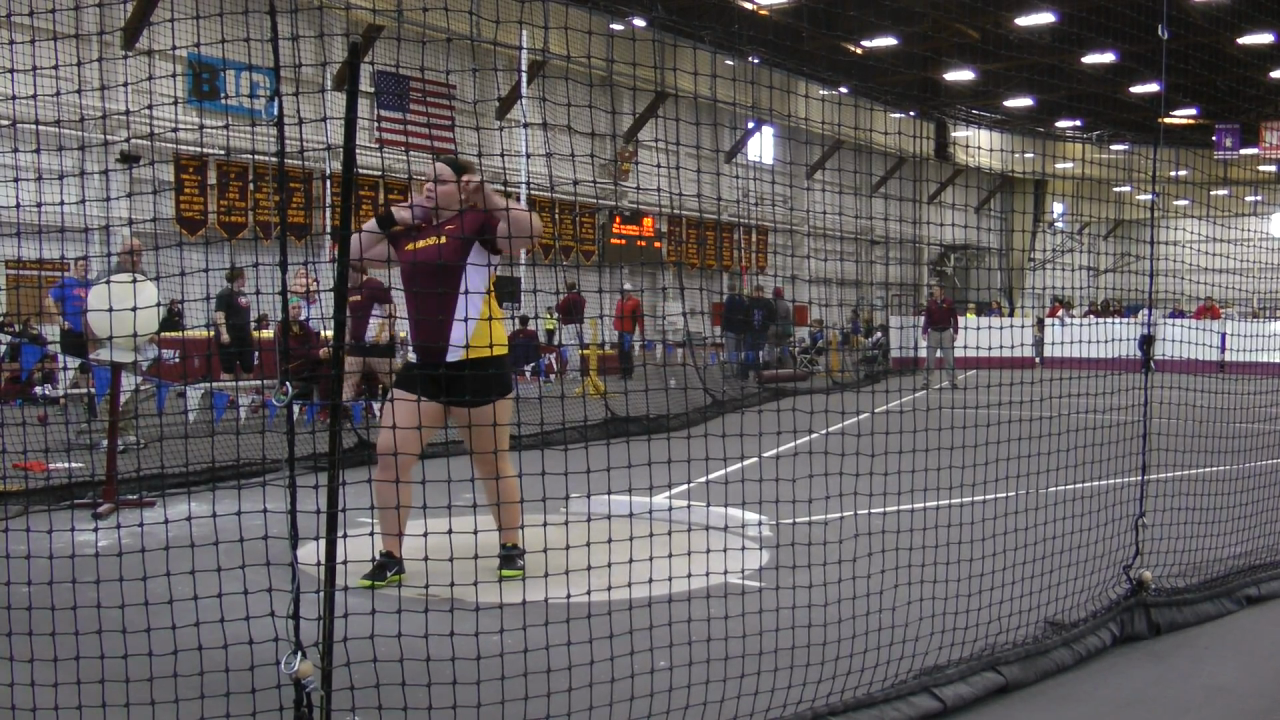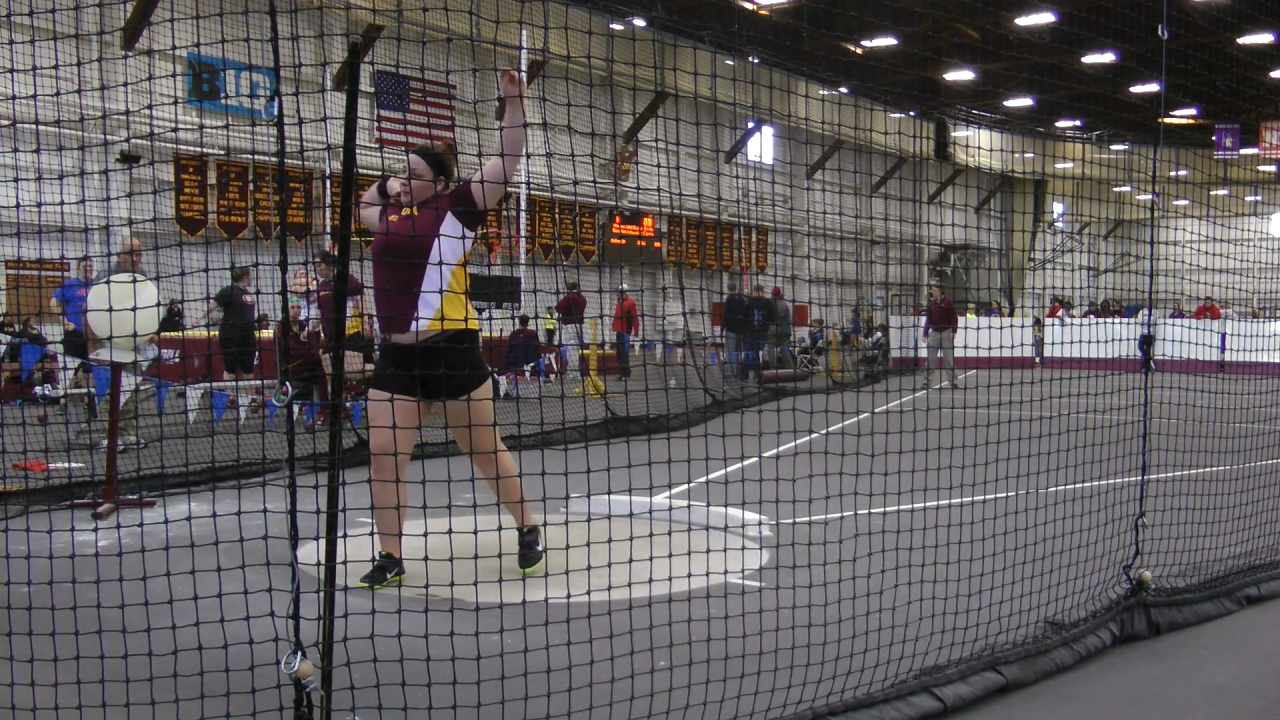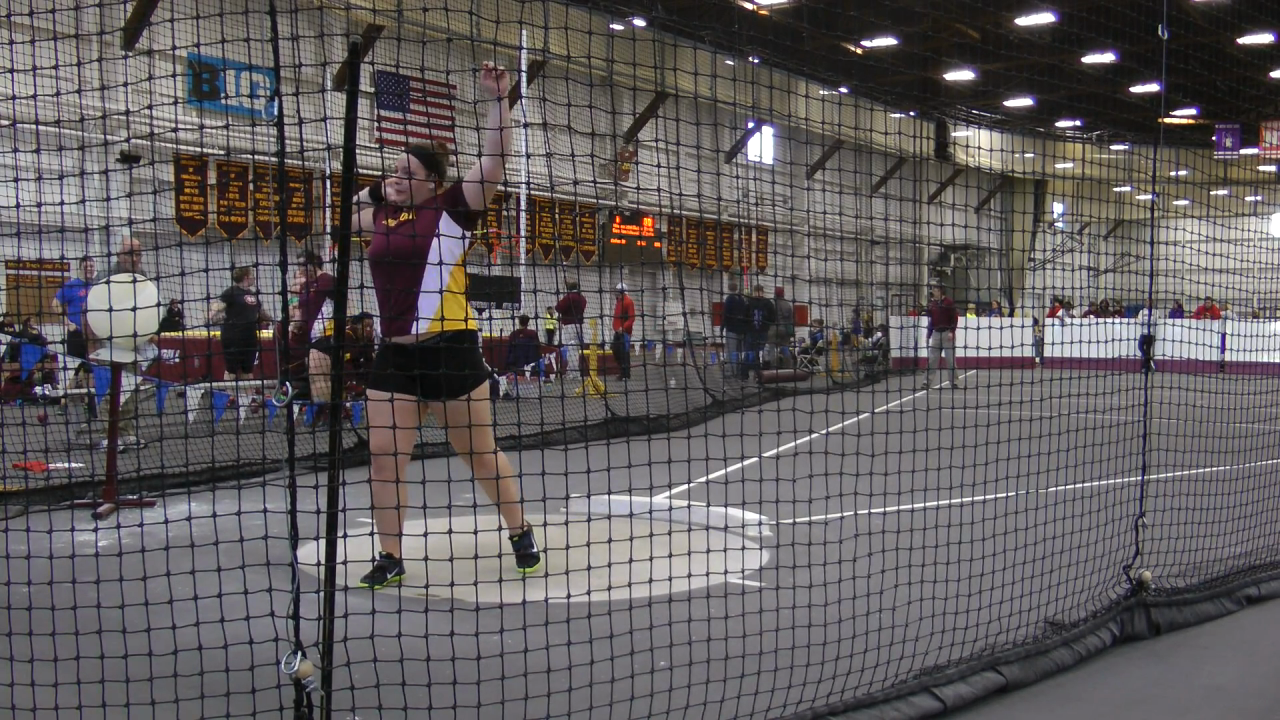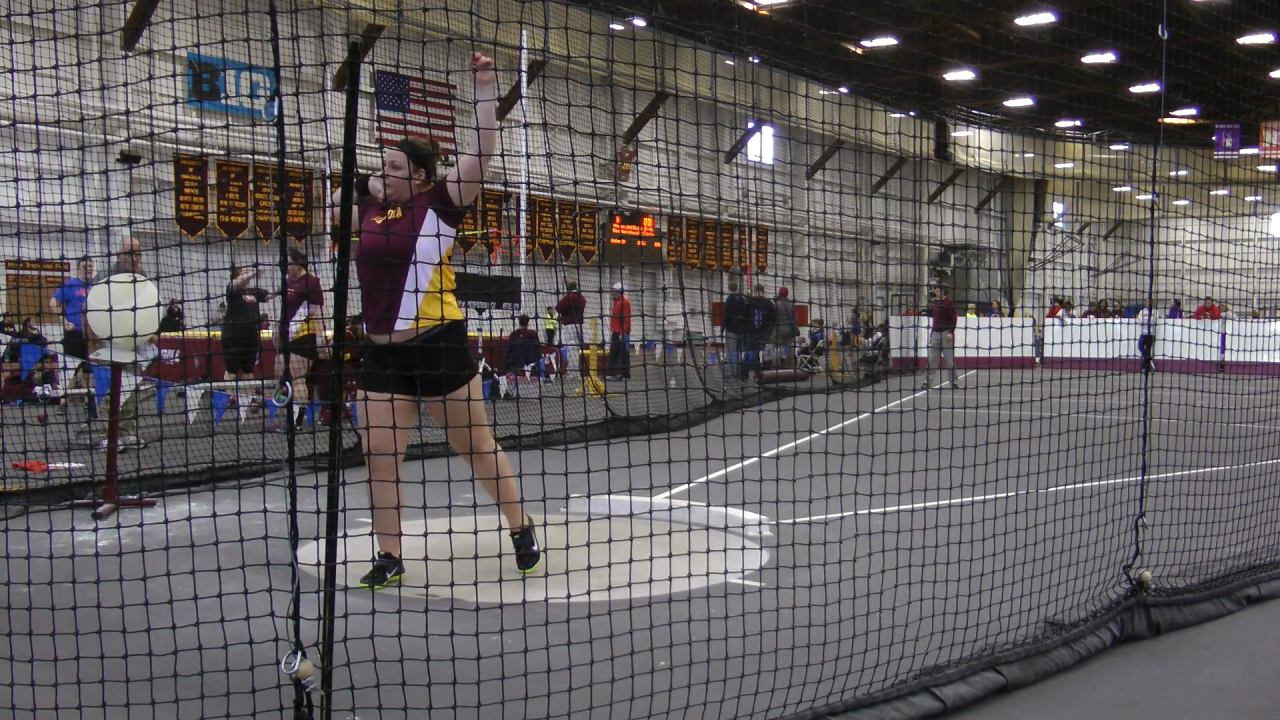
dt=0.3s
person 1, frame 1
left shoulder: (478, 223)
right shoulder: (408, 234)
left elbow: (531, 228)
right elbow: (356, 252)
left wrist: (491, 197)
right wrist: (387, 216)
left hip: (478, 363)
right hip: (423, 363)
left knee: (491, 459)
right knee: (390, 454)
left ankle: (512, 546)
right ankle: (390, 558)
person 1, frame 2
left shoulder: (458, 205)
right shoulder: (390, 210)
left elbow: (507, 164)
right elbow: (366, 203)
left wrist: (513, 103)
right wrist: (388, 188)
left hip: (451, 351)
right hip: (396, 357)
left knee: (486, 453)
right knee: (383, 456)
left ankle: (528, 531)
right ankle: (389, 557)
person 1, frame 3
left shoulder: (452, 206)
right shoulder: (384, 213)
left elbow: (494, 160)
right elbow: (355, 208)
left wrist: (496, 98)
right wrist: (377, 191)
left hip: (450, 350)
right hip: (394, 356)
left knee: (481, 454)
right knee: (384, 457)
left ankle: (521, 533)
right ankle: (390, 558)
person 1, frame 4
left shoulder: (439, 203)
right shoulder: (373, 207)
left elbow: (481, 155)
right elbow: (337, 205)
left wrist: (484, 88)
right wrist: (368, 185)
left hip: (439, 346)
right hip: (383, 355)
left knee: (477, 447)
right knee: (379, 459)
left ankle: (522, 529)
right ankle: (389, 558)
